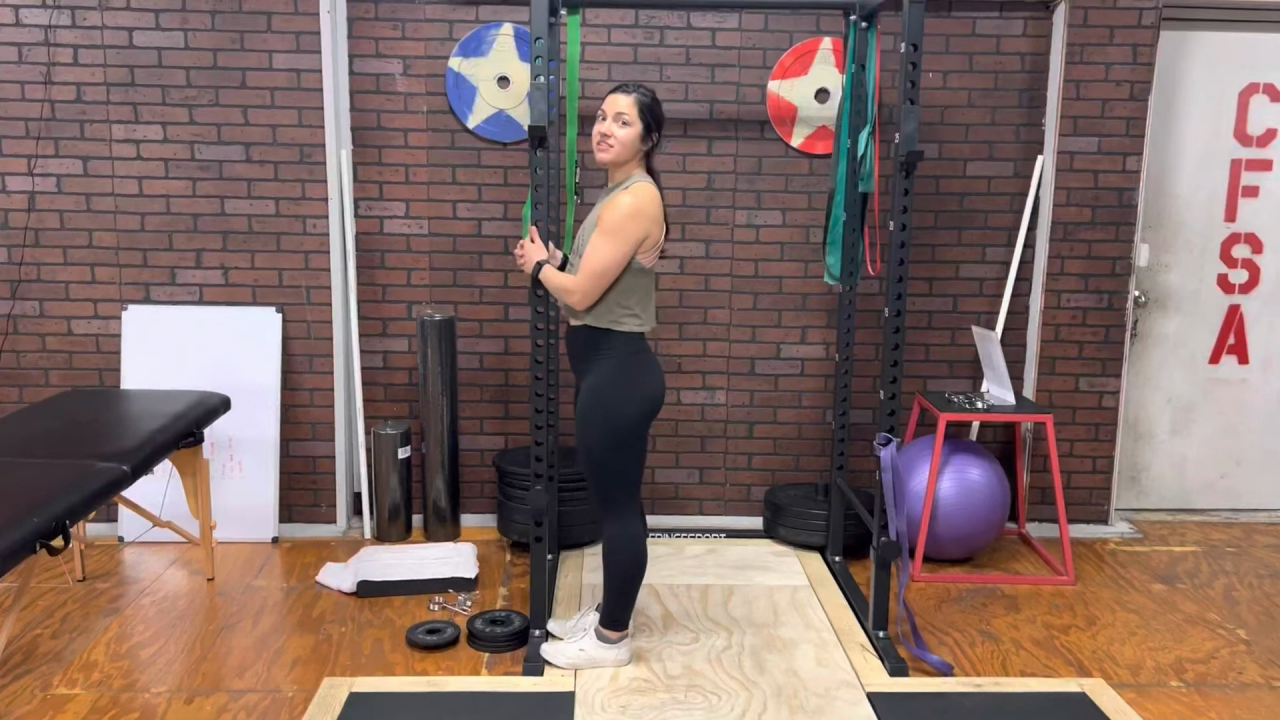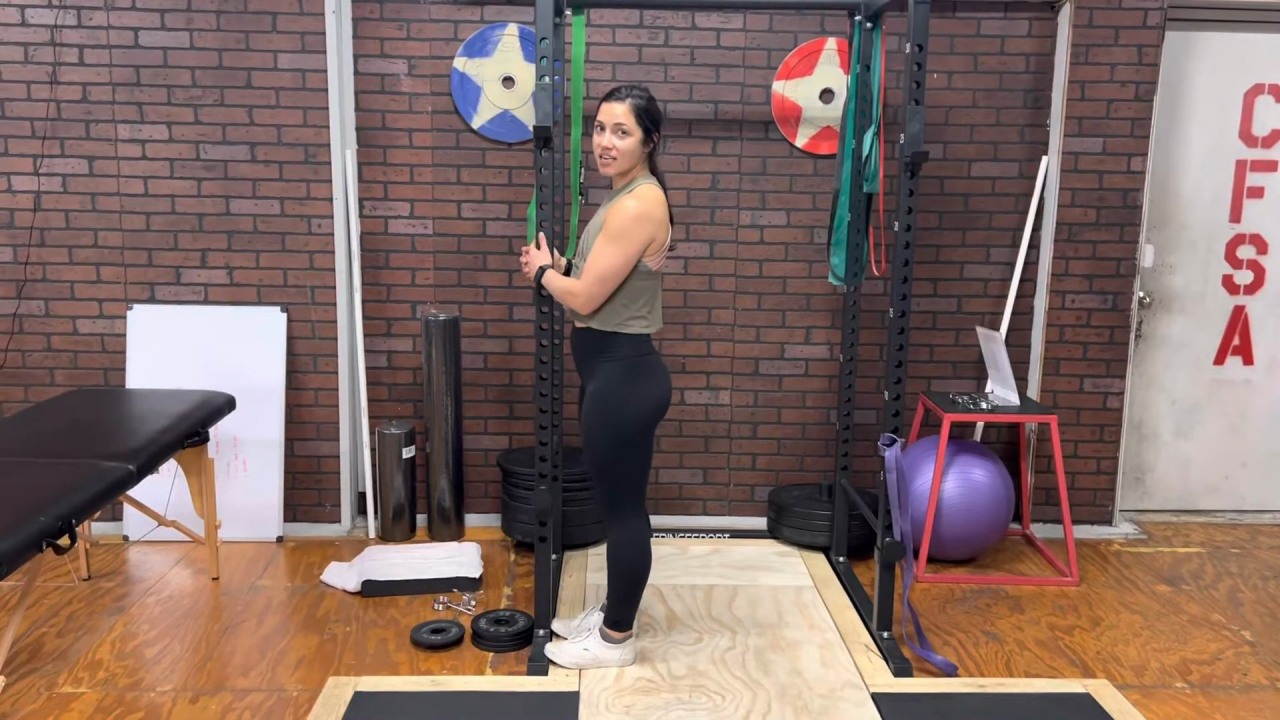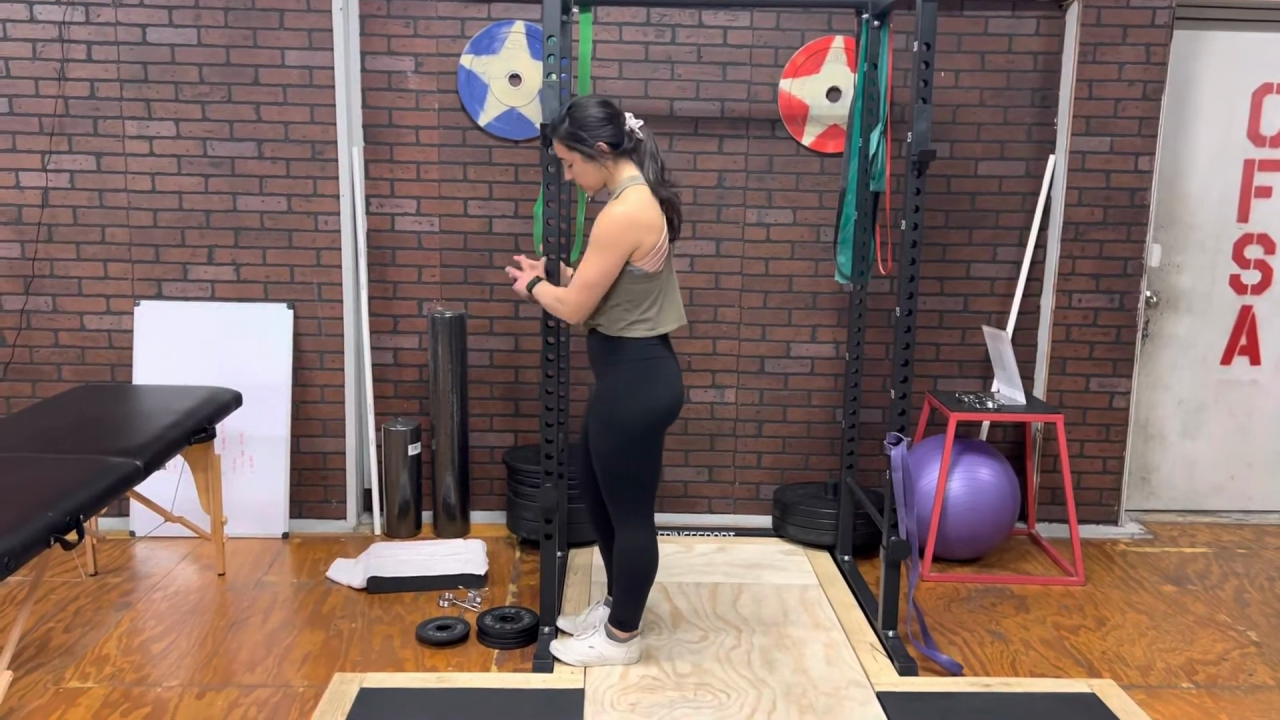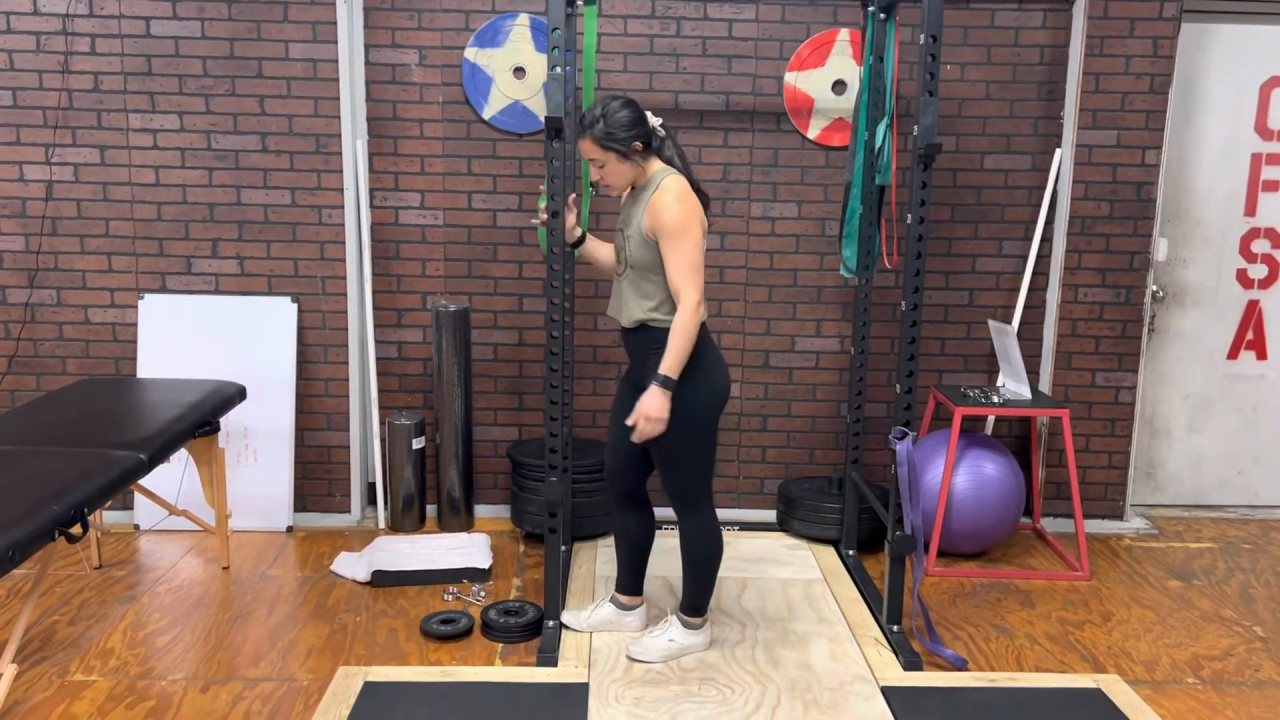
dt=1s
person 1, frame 1
left shoulder: (633, 201)
right shoulder: (619, 195)
left elbow: (582, 293)
left wrist: (539, 265)
right wrist: (553, 257)
left hip: (617, 371)
right hip: (605, 367)
left knee: (618, 505)
right knee: (613, 500)
left ankle: (612, 639)
right ankle: (608, 614)
person 1, frame 2
left shoulder: (638, 205)
right shoulder: (625, 198)
left elbow: (585, 298)
left wrist: (542, 271)
right wrist: (558, 264)
left hip: (623, 375)
right hip: (611, 371)
left knee: (623, 509)
right knee: (617, 504)
left ankle: (616, 638)
right ankle: (612, 613)
person 1, frame 3
left shoulder: (623, 213)
right shoulder: (637, 197)
left elbow: (577, 308)
left wrist: (532, 287)
right wrist: (558, 275)
left hip: (636, 377)
right hip: (628, 371)
left knee: (629, 511)
right knee: (595, 490)
left ankle: (621, 636)
right ankle: (616, 605)
person 1, frame 4
left shoulder: (671, 198)
right shoulder: (638, 192)
left elbow: (690, 303)
left wrist: (662, 387)
right wrist: (576, 235)
left hip: (682, 369)
right hip: (646, 359)
left knee: (689, 501)
right knee: (622, 484)
left ankle: (692, 623)
right ankle: (627, 603)
